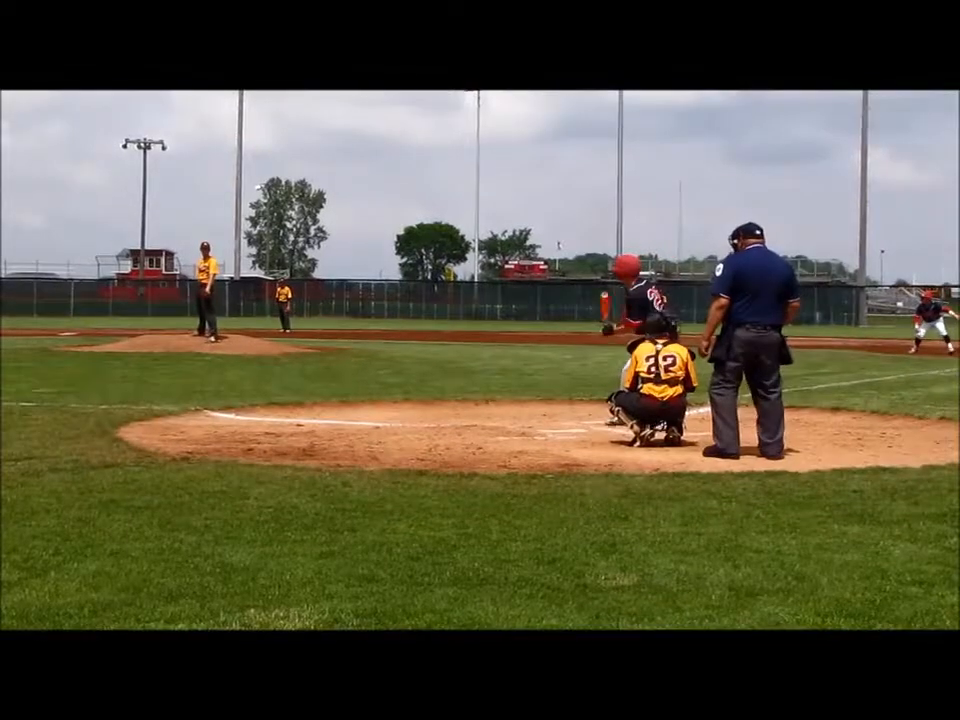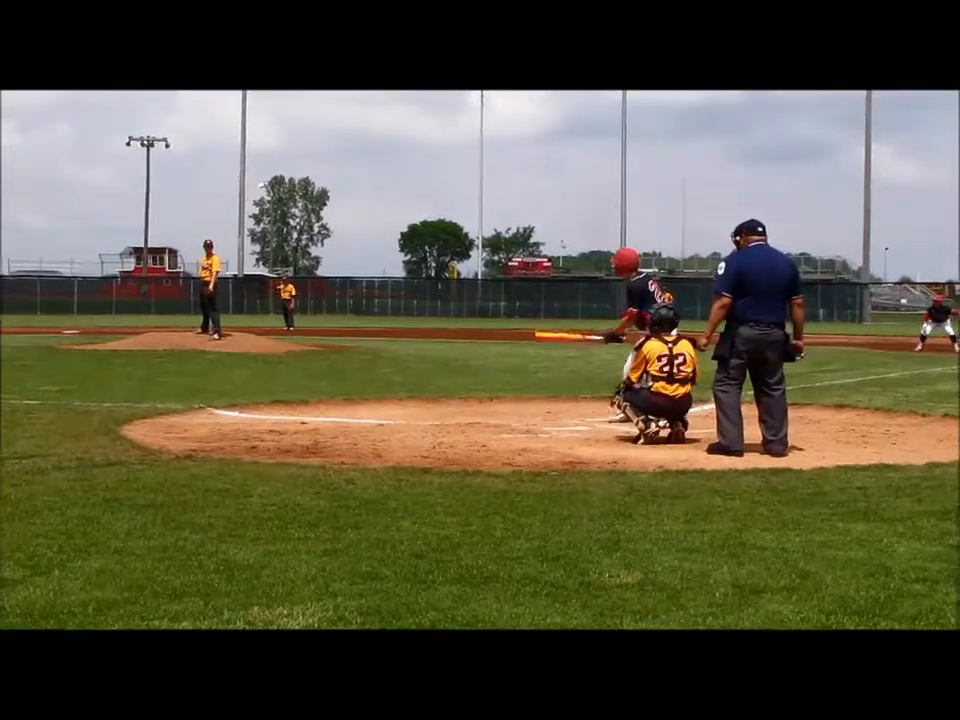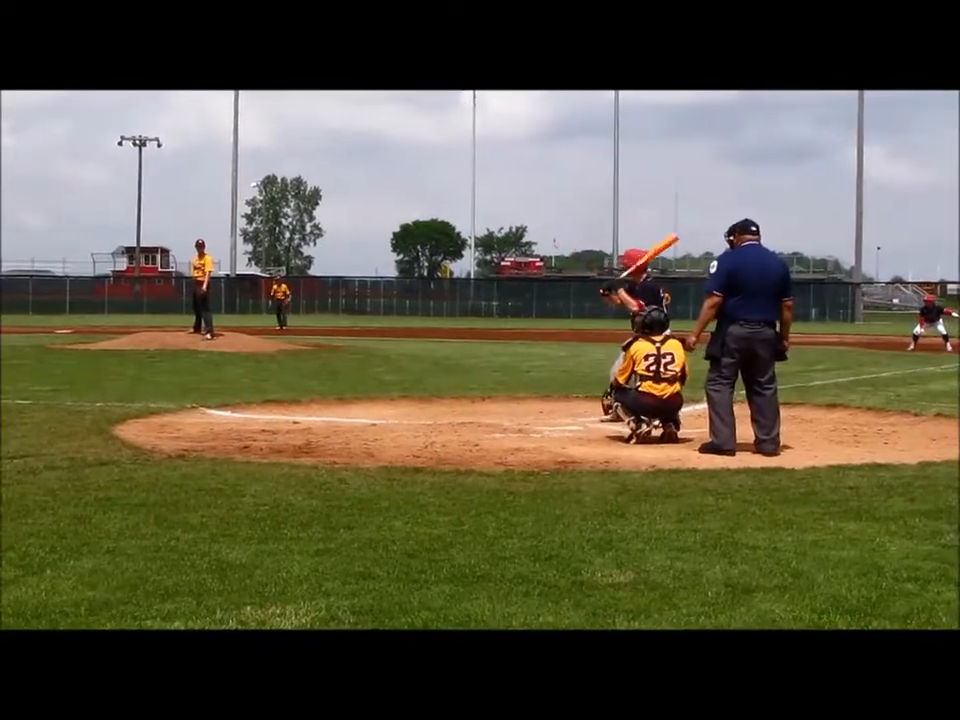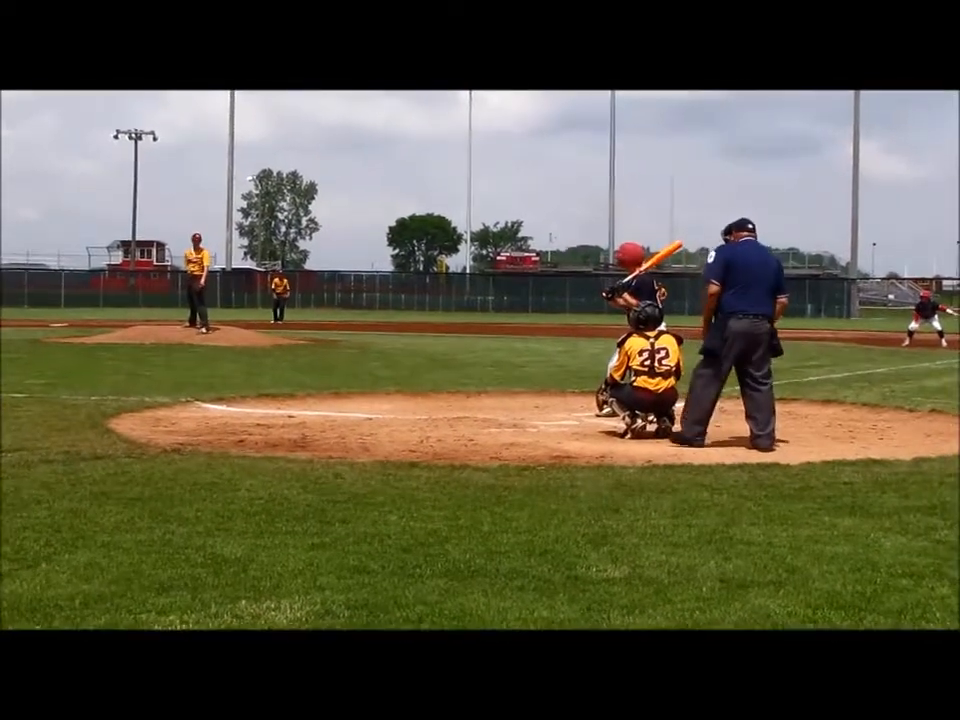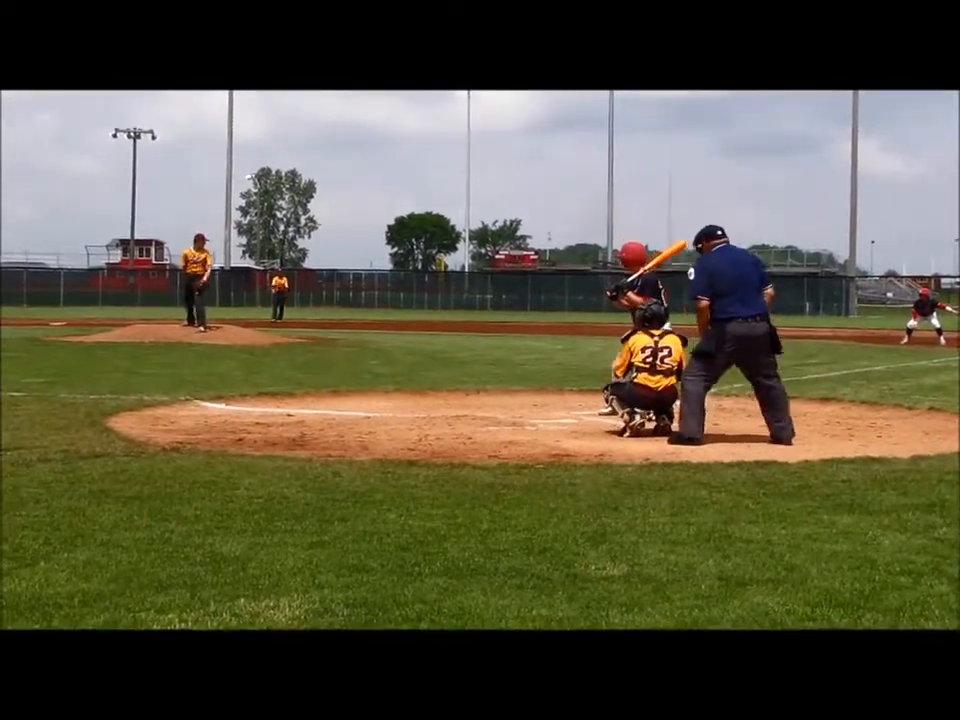
dt=0.7s
person 1, frame 1
left shoulder: (733, 262)
right shoulder: (783, 265)
left elbow: (721, 303)
right elbow: (794, 305)
left wrist: (706, 337)
left hip: (737, 335)
right hip: (770, 337)
left knee: (723, 388)
right knee: (770, 392)
left ankle: (726, 446)
right ankle: (772, 446)
person 1, frame 2
left shoulder: (735, 260)
right shoulder: (786, 263)
left elbow: (723, 302)
right elbow: (797, 303)
left wrist: (706, 334)
right wrist: (798, 337)
left hip: (741, 334)
right hip: (774, 335)
left knee: (727, 385)
right knee: (773, 389)
left ankle: (730, 443)
right ankle: (777, 443)
person 1, frame 3
left shoulder: (728, 260)
right shoulder: (778, 263)
left elbow: (713, 301)
right elbow: (787, 306)
left wrist: (695, 333)
right wrist: (784, 338)
left hip: (733, 332)
right hip: (765, 334)
left knee: (719, 384)
right knee: (765, 388)
left ankle: (723, 442)
right ankle: (768, 442)
person 1, frame 4
left shoulder: (724, 252)
right shoulder: (773, 259)
left elbow: (713, 291)
right elbow: (782, 302)
left wrist: (707, 324)
left hip: (730, 325)
right hip: (761, 328)
left knee: (707, 379)
right knee: (760, 383)
left ankle: (693, 433)
right ankle: (763, 437)
person 1, frame 5
left shoulder: (703, 264)
right shoulder: (751, 258)
left elbow: (703, 305)
right elbow: (769, 293)
left wrist: (704, 335)
right wrist: (758, 320)
left hip: (727, 330)
right hip: (759, 328)
left knee: (695, 378)
right knee: (769, 381)
left ankle: (690, 433)
right ankle: (783, 432)
